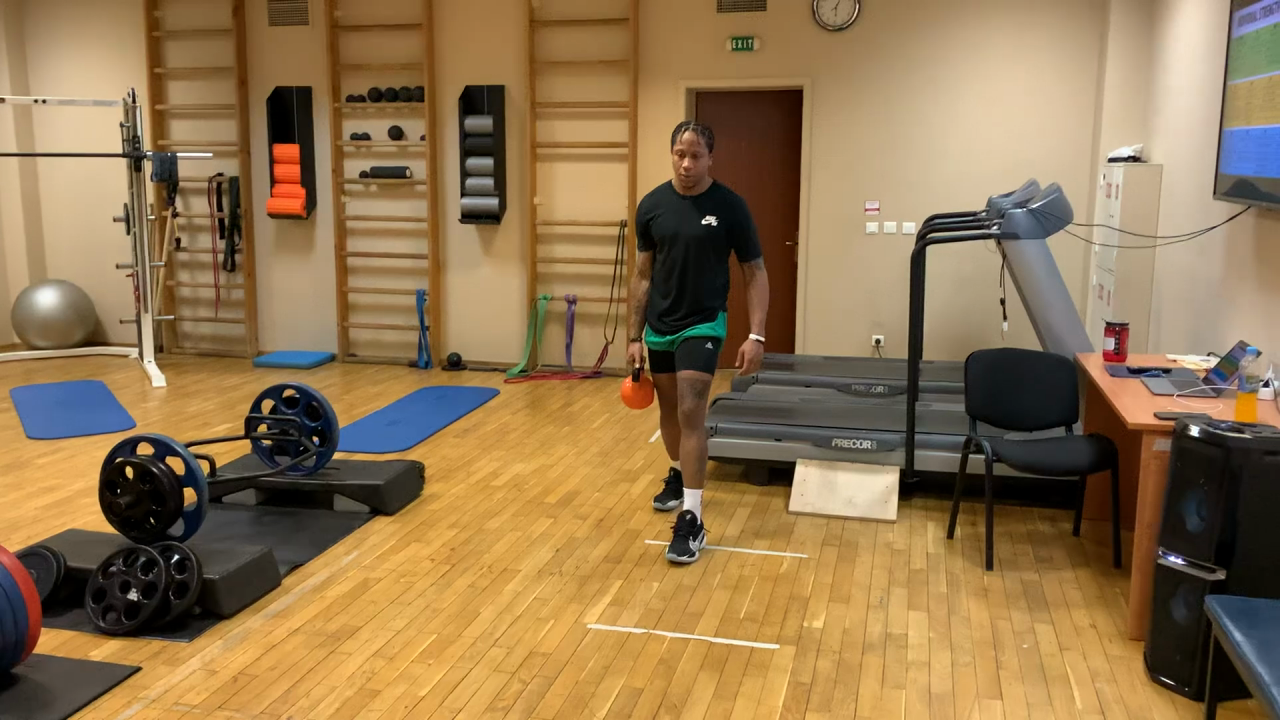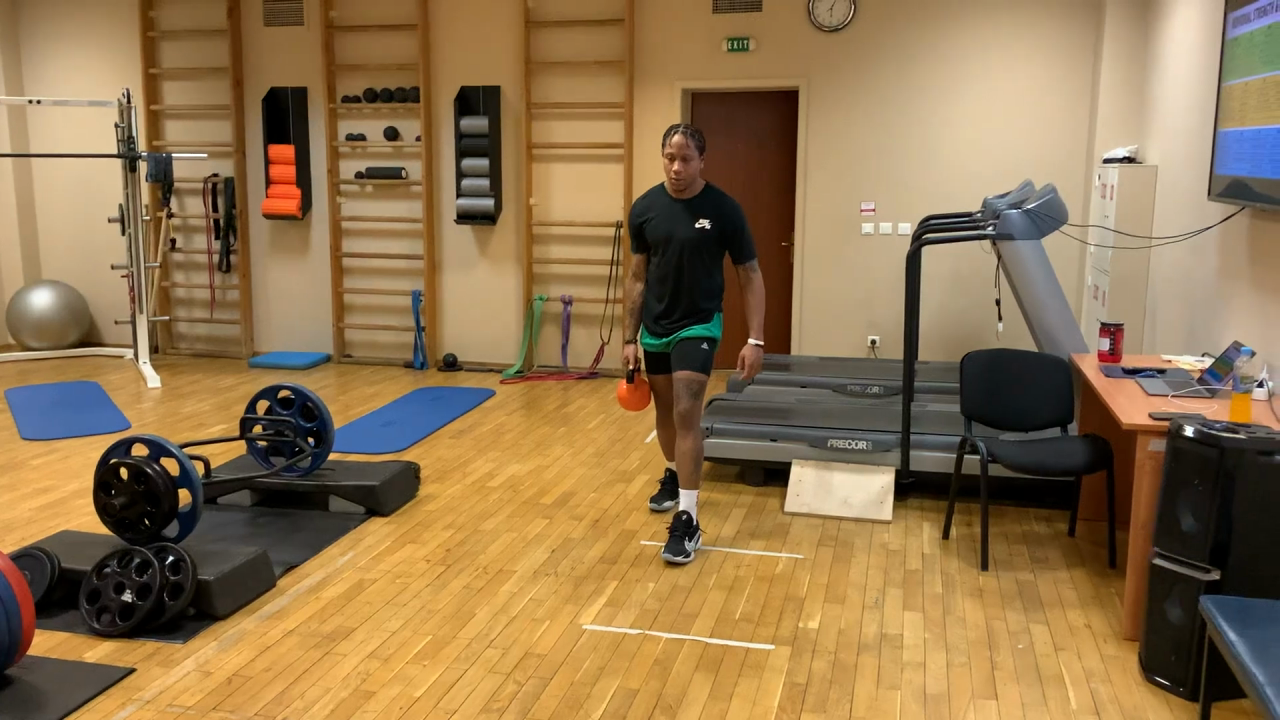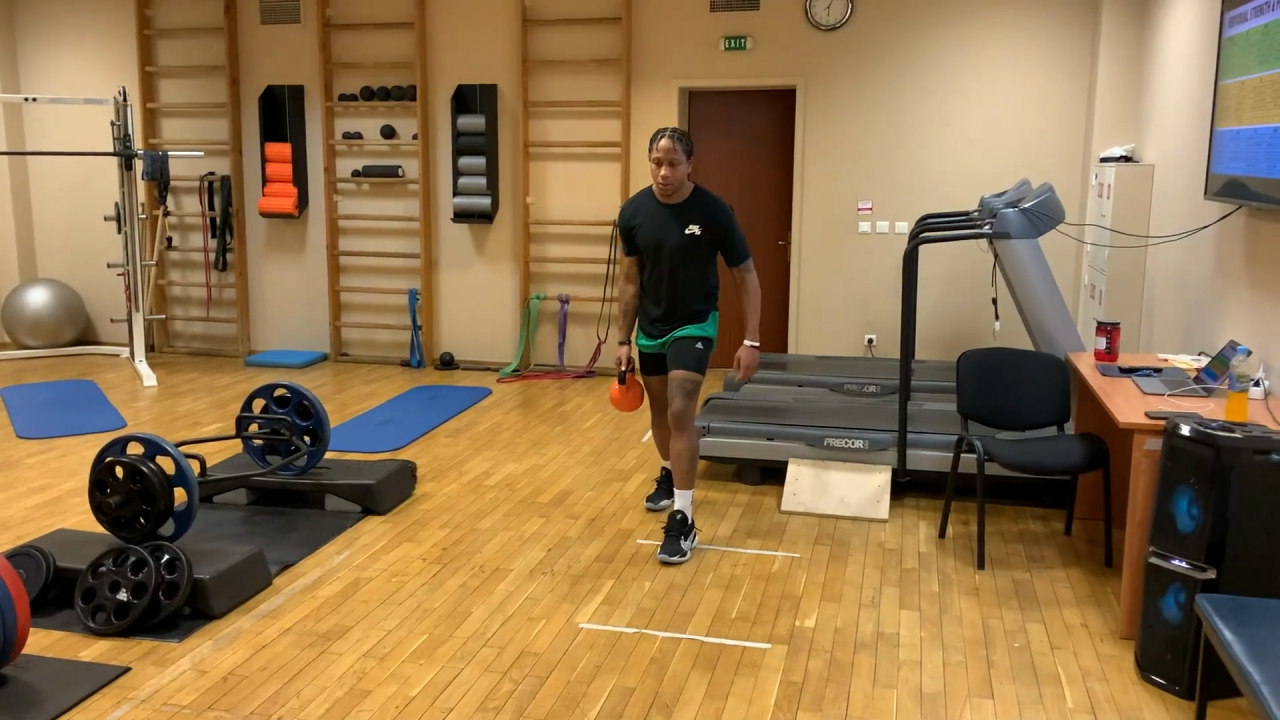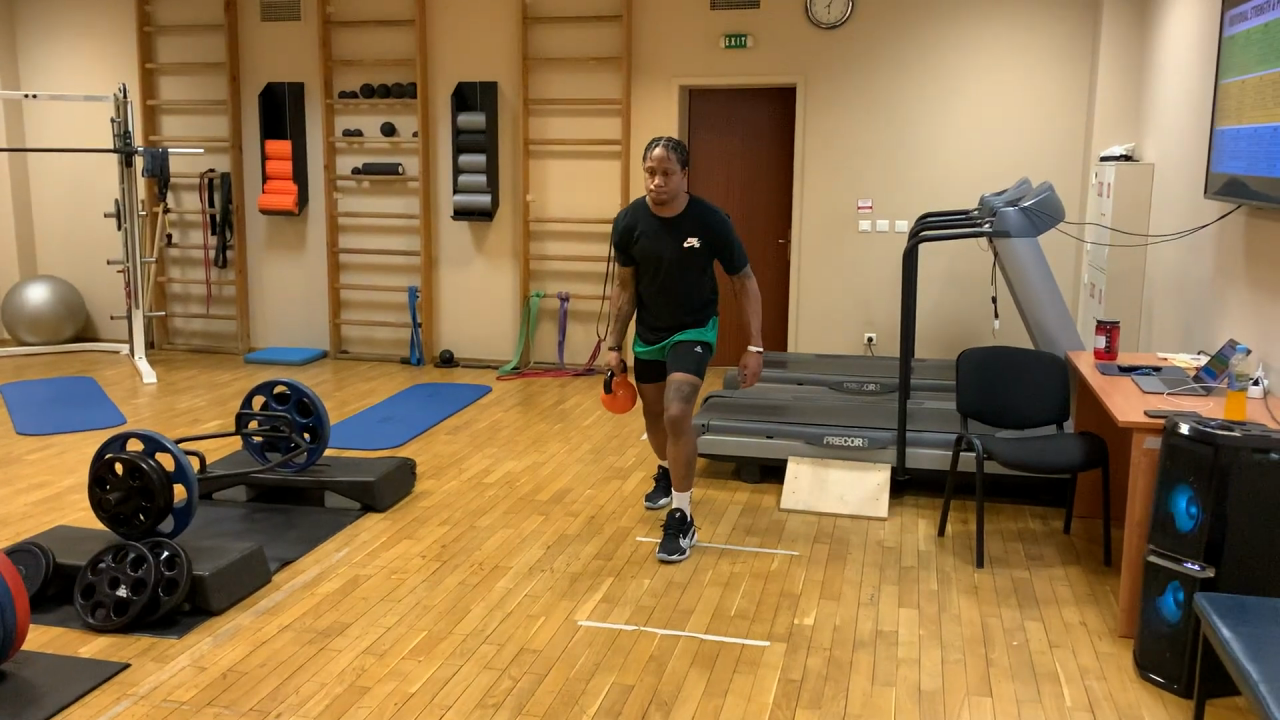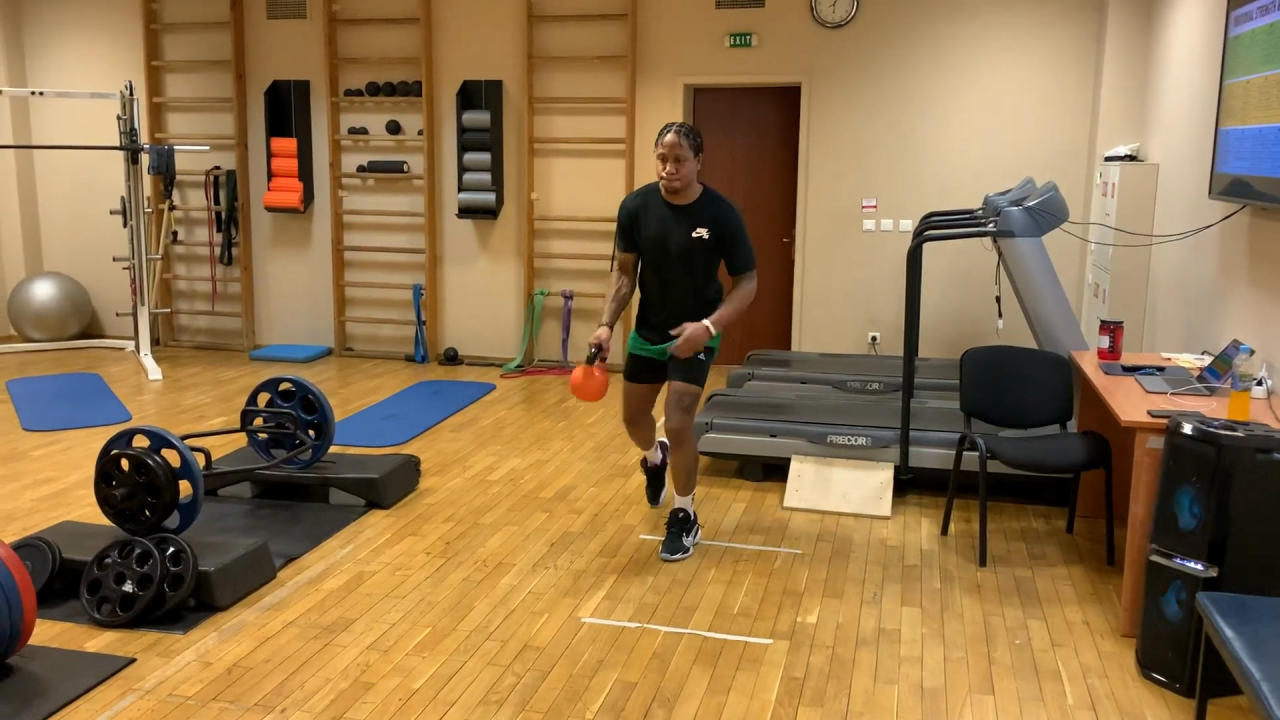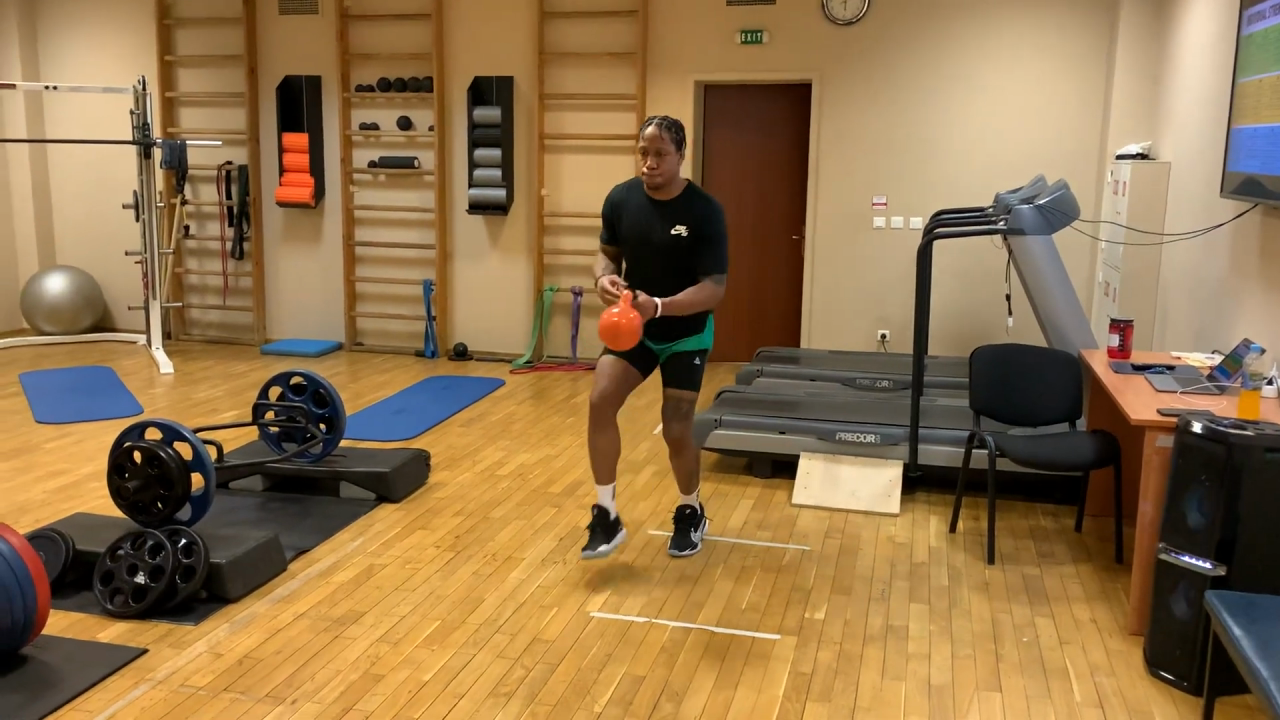
dt=0.3s
person 1, frame 1
left shoulder: (730, 206)
right shoulder: (652, 205)
left elbow: (755, 272)
right elbow: (643, 274)
left wrist: (756, 334)
right wrist: (635, 335)
left hip: (702, 325)
right hip: (659, 326)
left knee: (691, 414)
right knee: (668, 410)
left ankle: (692, 520)
right ankle: (677, 476)
person 1, frame 2
left shoulder: (723, 209)
right shoulder: (644, 208)
left elbow: (750, 275)
right elbow: (638, 276)
left wrist: (755, 339)
right wrist: (630, 337)
left hip: (698, 326)
right hip: (654, 327)
left knee: (686, 414)
right knee: (664, 411)
left ankle: (687, 520)
right ankle: (673, 477)
person 1, frame 3
left shoulder: (713, 211)
right shoulder: (633, 212)
left elbow: (745, 275)
right elbow: (631, 279)
left wrist: (751, 341)
right wrist: (624, 339)
left hip: (693, 325)
right hip: (650, 328)
left knee: (680, 413)
right knee: (659, 410)
left ankle: (683, 519)
right ankle: (669, 475)
person 1, frame 4
left shoulder: (711, 221)
right shoulder: (628, 222)
left elbow: (744, 282)
right elbow: (625, 285)
left wrist: (754, 345)
right wrist: (614, 344)
left hip: (693, 329)
right hip: (648, 332)
left knee: (677, 416)
right knee: (653, 415)
left ankle: (682, 518)
right ankle: (666, 472)
person 1, frame 5
left shoulder: (721, 215)
right shoulder: (636, 206)
left elbow: (745, 282)
right elbow: (625, 271)
left wrist: (709, 326)
right wrist: (606, 323)
left hip: (694, 333)
right hip: (647, 331)
left knee: (678, 423)
right knee: (633, 418)
left ankle: (684, 517)
right ankle: (655, 458)
person 1, frame 6
left shoulder: (704, 211)
right shoulder: (620, 200)
left elbow: (715, 287)
right elbow: (608, 252)
left wrist: (662, 305)
right wrist: (605, 278)
left hip: (686, 331)
left knee: (676, 430)
right knee: (600, 404)
left ankle: (691, 513)
right ankle: (605, 514)
